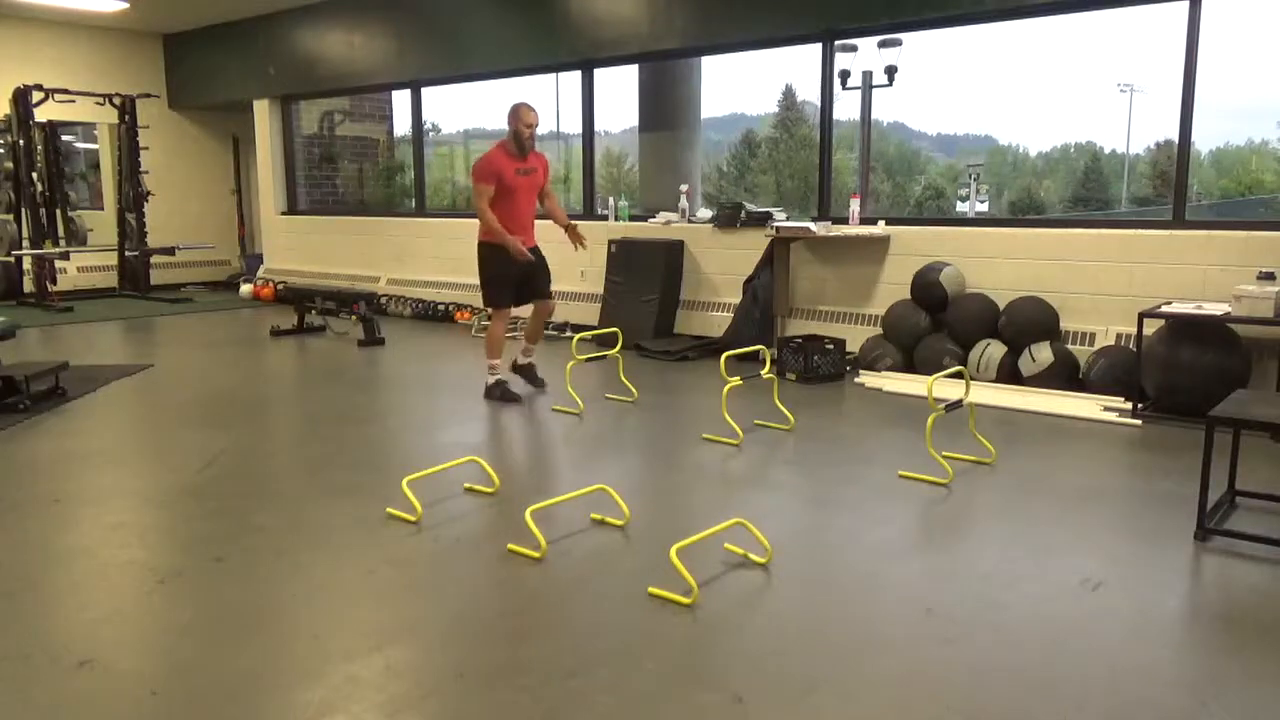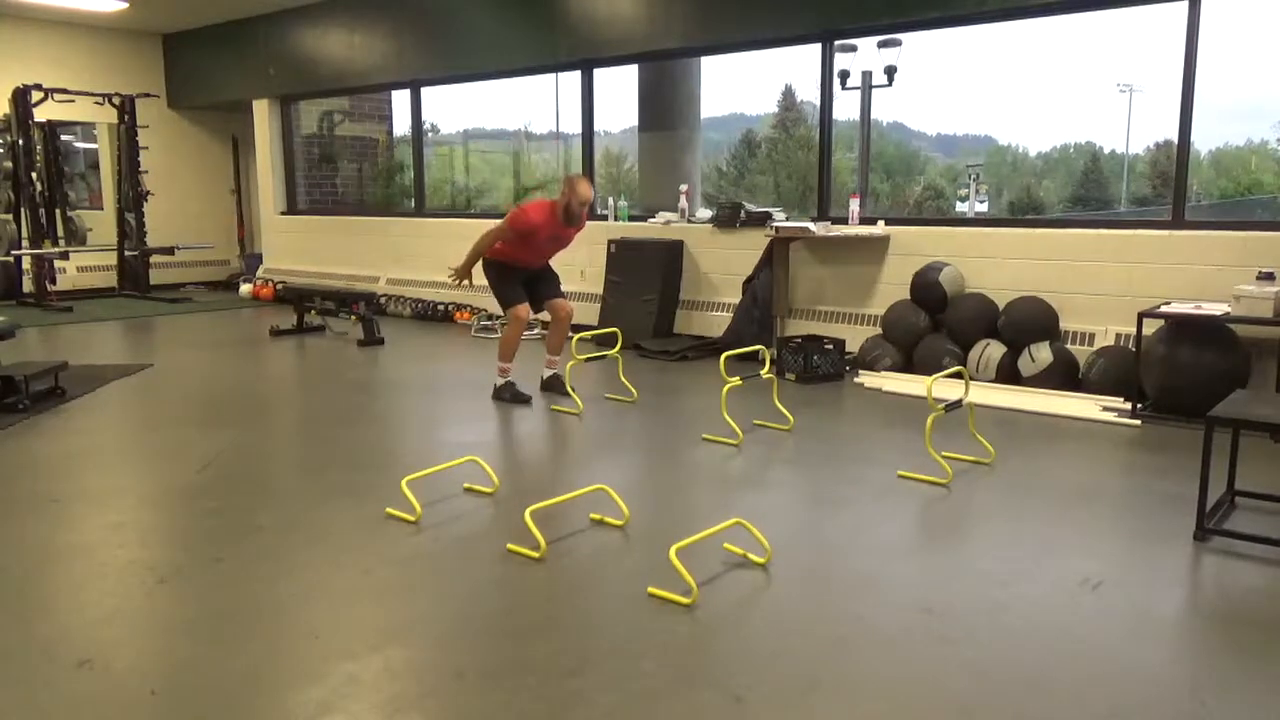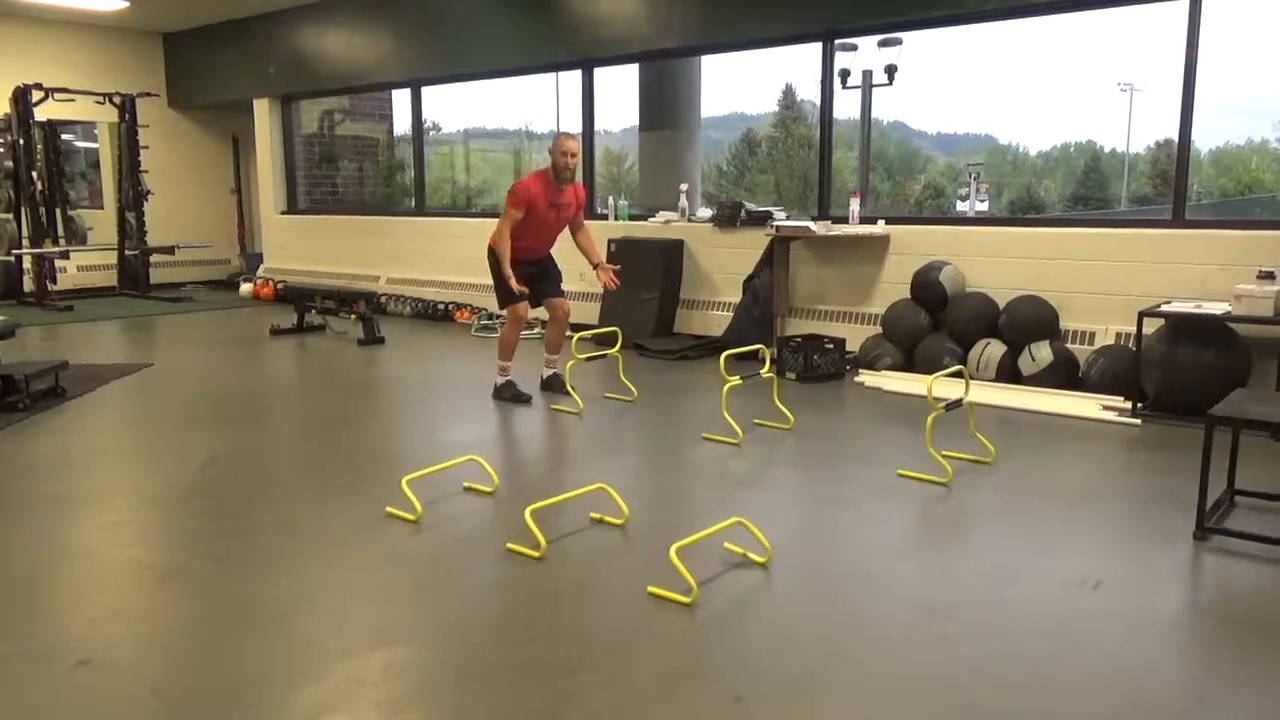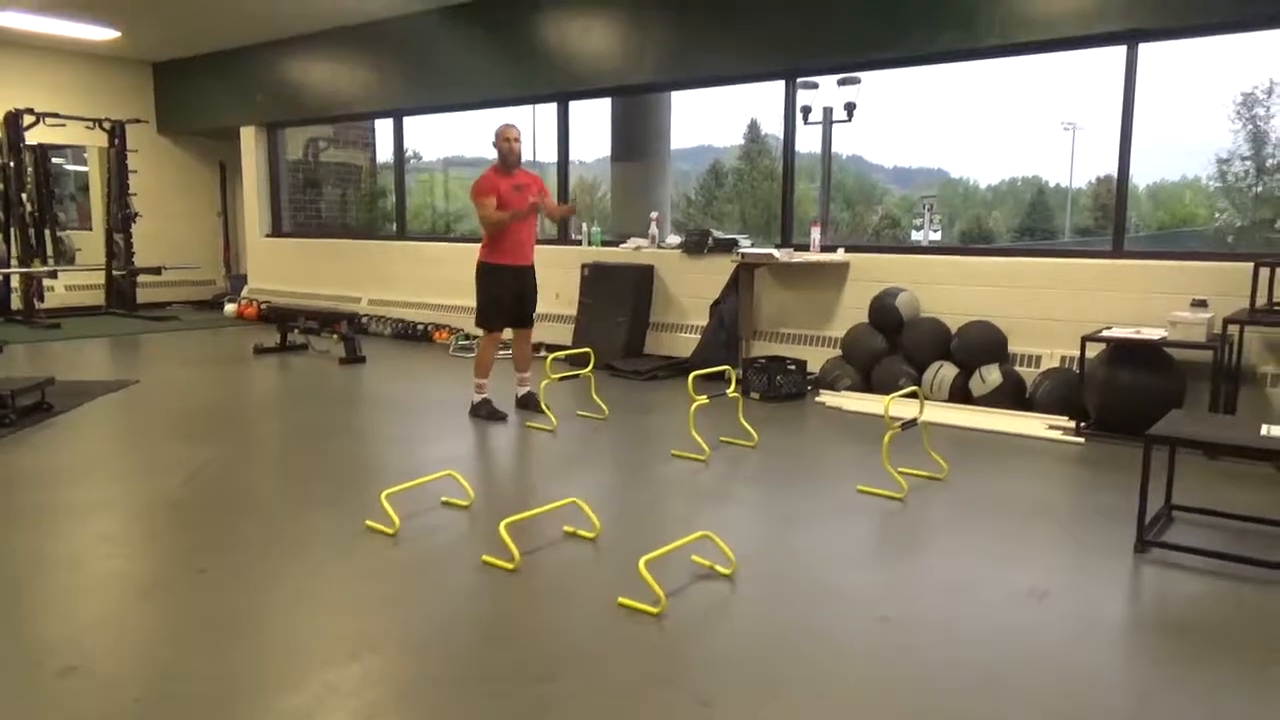
dt=1s
person 1, frame 1
left shoulder: (539, 161)
right shoulder: (490, 162)
left elbow: (547, 197)
right elbow: (481, 207)
left wrist: (567, 226)
right wrist: (506, 240)
left hip: (529, 246)
right hip: (498, 248)
left knee: (546, 305)
right knee: (501, 312)
left ankle: (524, 360)
right ankle: (493, 381)
person 1, frame 2
left shoulder: (578, 220)
right shoulder: (531, 216)
right elbow: (491, 237)
left wrist: (541, 262)
right wrist: (466, 267)
left hip: (535, 266)
right hip: (502, 264)
left knee: (564, 312)
right knee: (520, 315)
left ankle: (550, 375)
right ankle: (502, 383)
person 1, frame 3
left shoulder: (577, 193)
right shoulder: (527, 188)
left elbow: (579, 230)
right elbow: (503, 229)
left wrist: (598, 264)
right wrist: (507, 271)
left hip: (540, 257)
right hip: (509, 255)
left knee: (561, 311)
right knee: (519, 314)
left ankle: (550, 374)
right ankle: (502, 382)
person 1, frame 4
left shoulder: (533, 180)
right shoulder: (487, 181)
left elbow: (553, 212)
right elbow: (488, 221)
left wrist: (569, 210)
right wrist: (521, 211)
left hip: (525, 268)
right hip: (495, 268)
left knee: (524, 333)
right knee: (492, 334)
left ankle: (524, 392)
right ankle: (479, 399)
